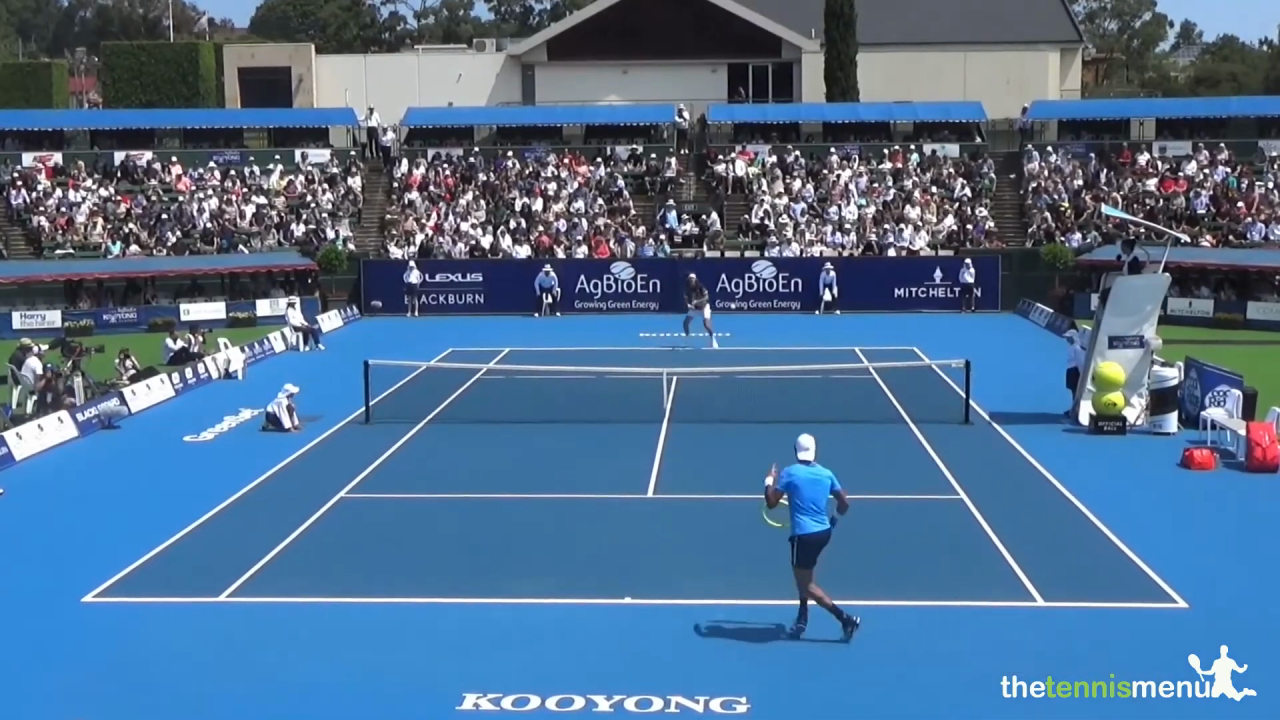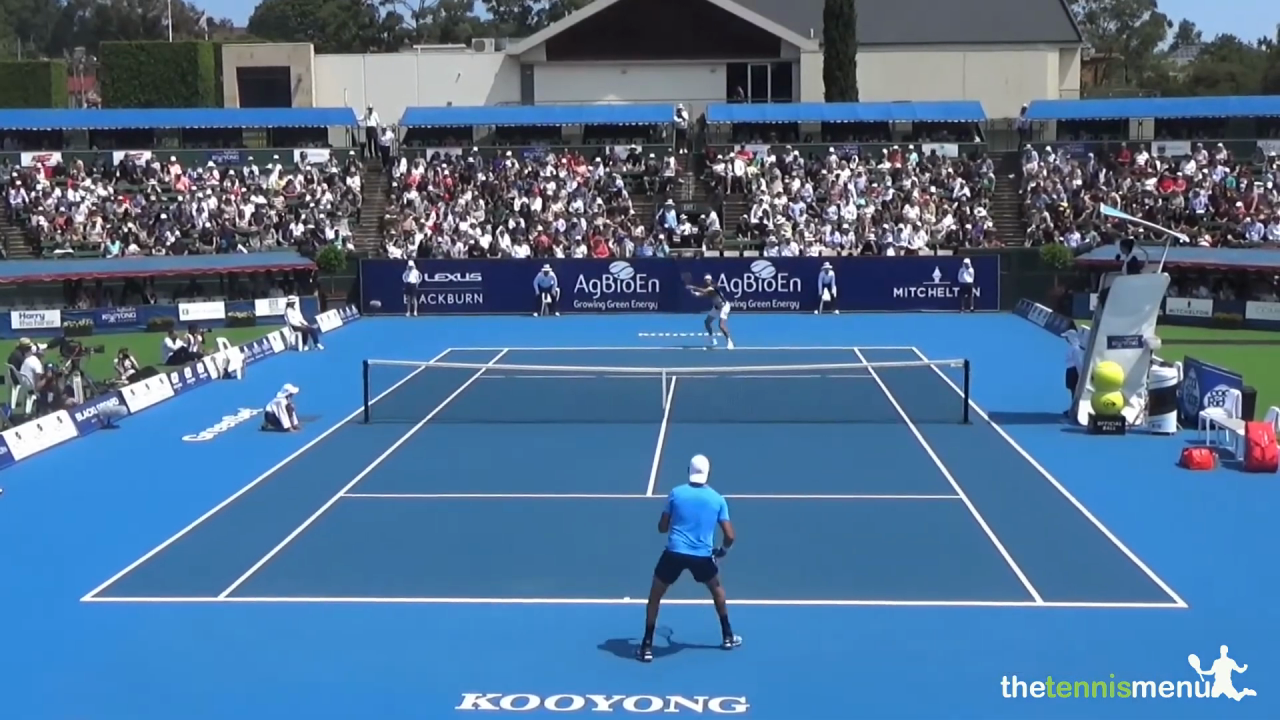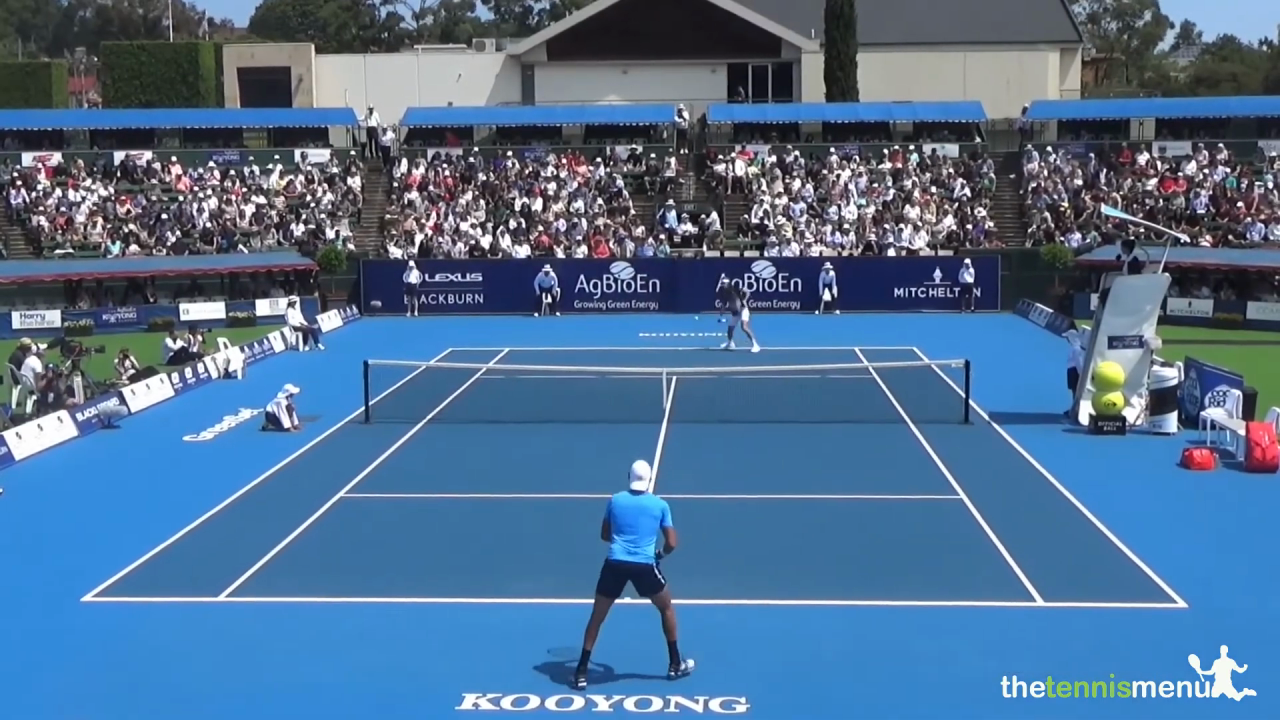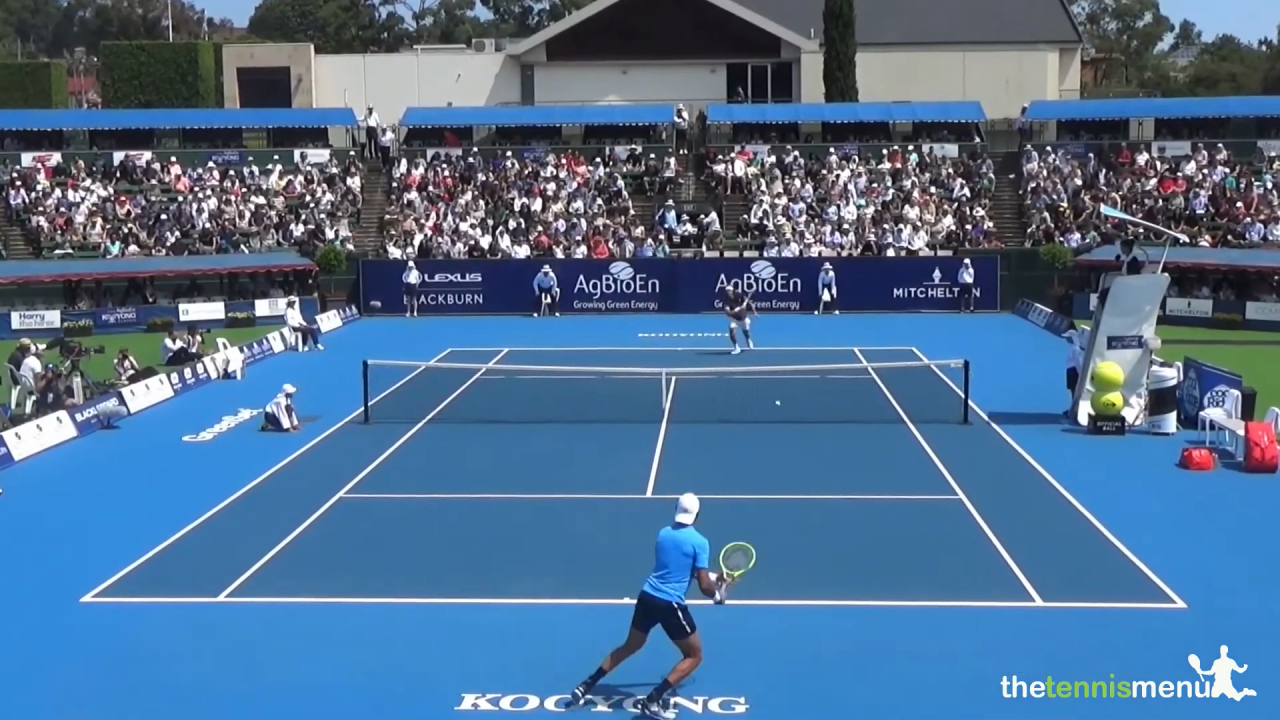
dt=0.5s
person 1, frame 1
left shoulder: (789, 472)
right shoulder: (826, 473)
left elbow: (771, 503)
right elbow: (844, 503)
left wrist: (770, 481)
right wrist: (835, 517)
left hip: (804, 535)
right hip: (824, 531)
left knee: (806, 585)
right knee: (805, 576)
left ankle: (846, 620)
right ankle: (802, 618)
person 1, frame 2
left shoulder: (676, 493)
right shoulder: (717, 499)
left elbow: (662, 528)
right elbow: (729, 537)
right wrist: (722, 550)
left hip: (674, 554)
right hip: (702, 557)
left knee: (655, 596)
right knee: (716, 588)
left ankle: (647, 646)
right ankle: (728, 636)
person 1, frame 3
left shoulder: (615, 500)
right shoulder: (660, 505)
left elbow: (605, 535)
right elbow: (672, 543)
right wrist: (659, 553)
left hip: (615, 563)
right hip: (645, 565)
left knee: (597, 617)
right knee: (666, 608)
left ankle: (581, 672)
right ankle: (676, 664)
person 1, frame 4
left shoulder: (664, 533)
right shoulder: (699, 541)
right elbow: (705, 587)
left wrist: (713, 577)
right wrist: (718, 594)
left hip: (648, 598)
right hip: (671, 605)
left knee: (629, 647)
right knee: (694, 656)
left ankle: (585, 687)
right ankle: (654, 701)
